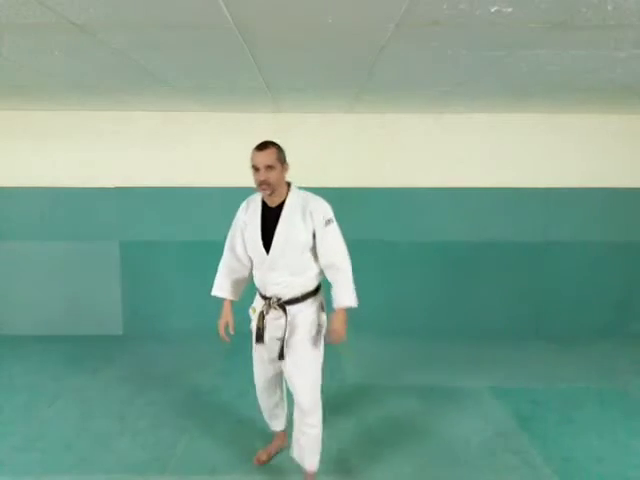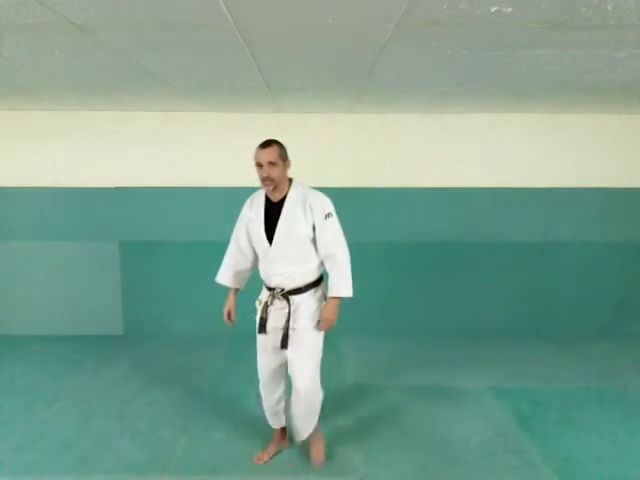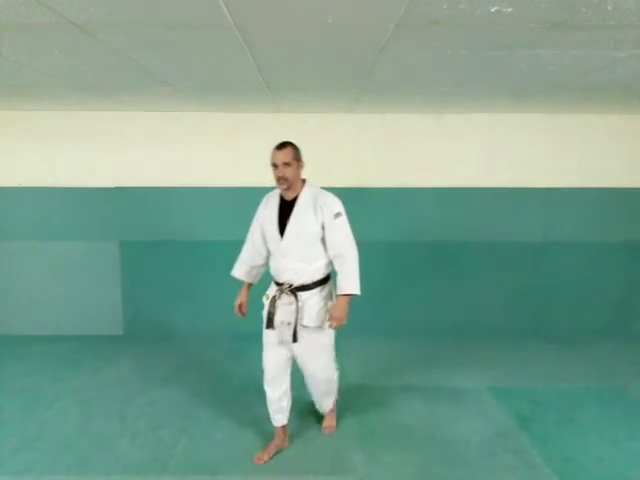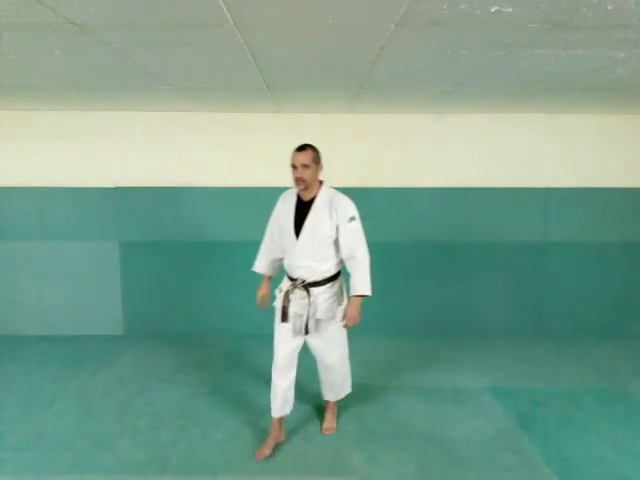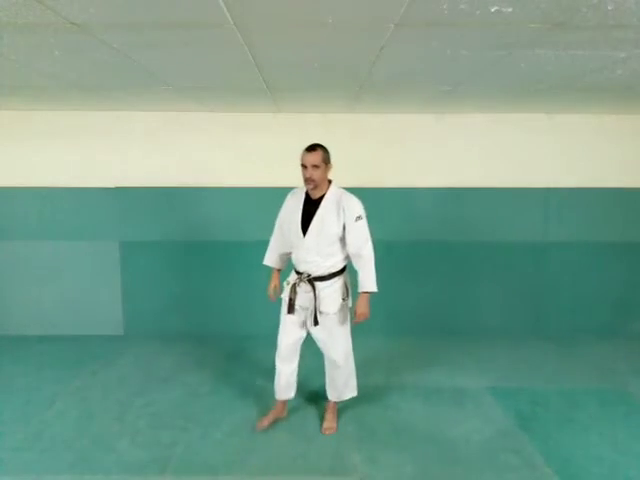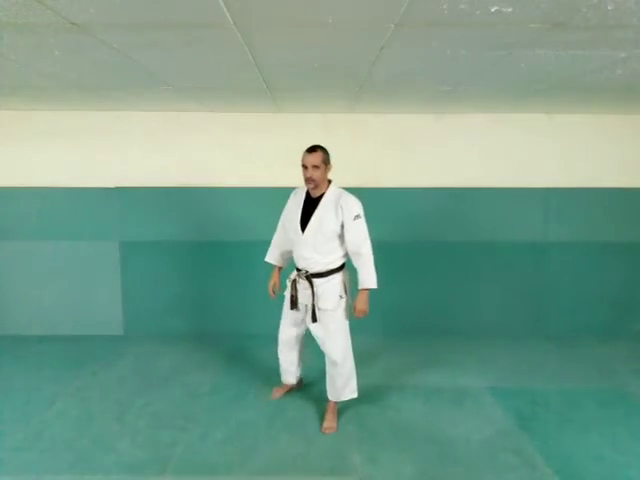
dt=0.2s
person 1, frame 1
left shoulder: (313, 207)
right shoulder: (248, 210)
left elbow: (337, 261)
right elbow: (235, 260)
left wrist: (341, 313)
right wrist: (227, 306)
left hip: (304, 312)
right hip: (266, 310)
left knee: (304, 393)
right knee: (266, 381)
right ankle: (279, 435)
person 1, frame 2
left shoulder: (314, 202)
right shoulder: (253, 204)
left elbow: (336, 254)
right elbow: (241, 251)
left wrist: (334, 301)
right wrist: (232, 294)
left hip: (307, 302)
right hip: (271, 302)
left knee: (304, 379)
right knee: (269, 373)
left ankle: (313, 433)
right ankle: (280, 435)
person 1, frame 3
left shoulder: (325, 202)
right shoulder: (268, 203)
left elbow: (345, 252)
right elbow: (256, 247)
left wrist: (342, 299)
right wrist: (245, 289)
left hip: (315, 298)
right hip: (278, 298)
left knee: (317, 366)
right knee: (274, 367)
left ankle: (329, 409)
right ankle: (280, 434)
person 1, frame 4
left shoulder: (340, 205)
right shoulder: (285, 201)
left elbow: (356, 254)
right elbow: (273, 242)
left wrist: (355, 299)
right wrist: (266, 281)
left hip: (325, 293)
right hip: (290, 291)
left knee: (331, 355)
right knee: (282, 359)
left ankle: (331, 406)
right ankle: (277, 429)
person 1, frame 5
left shoulder: (347, 204)
right shoulder: (294, 198)
left elbow: (362, 251)
right elbow: (282, 237)
left wrist: (363, 296)
right wrist: (275, 274)
left hip: (330, 288)
right hip: (297, 285)
left knee: (336, 350)
right knee: (286, 345)
left ankle: (332, 407)
right ankle: (280, 406)
person 1, frame 6
left shoulder: (346, 203)
right shoulder: (296, 197)
left elbow: (361, 249)
right elbow: (284, 235)
left wrist: (363, 293)
right wrist: (276, 271)
left hip: (329, 285)
right hip: (299, 282)
left knee: (335, 347)
right knee: (288, 336)
left ankle: (333, 406)
right ankle: (291, 380)
